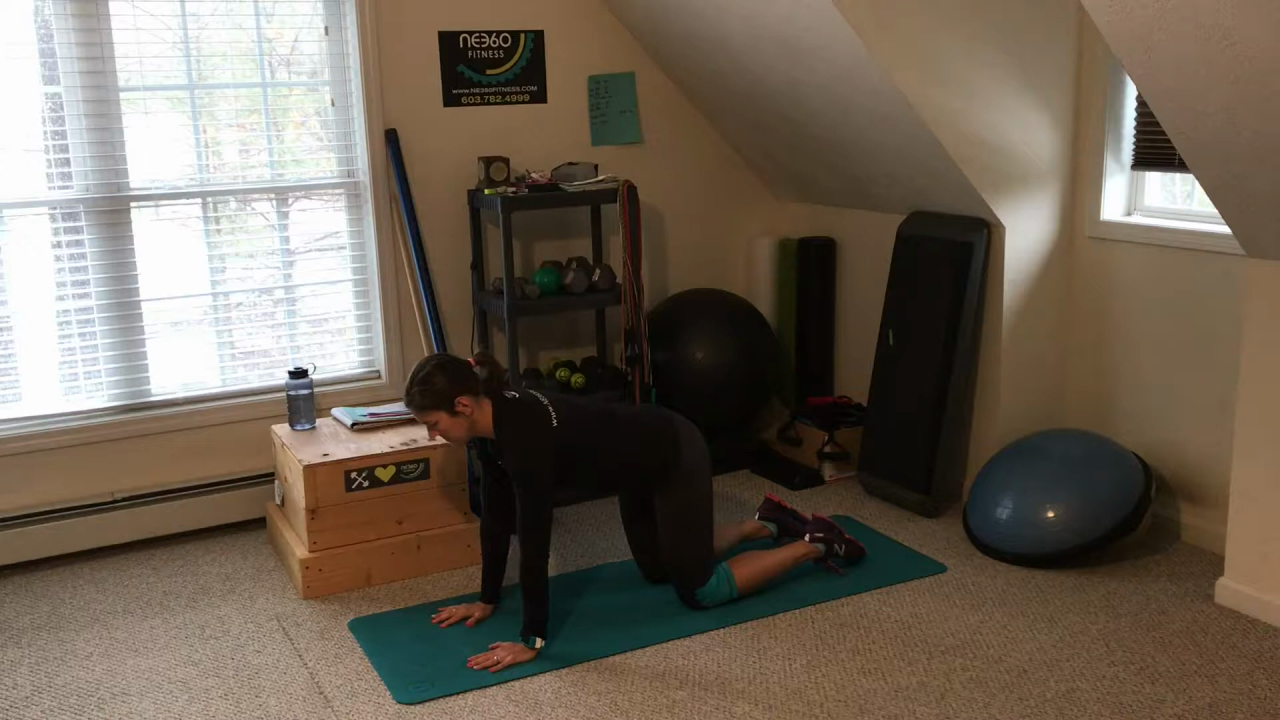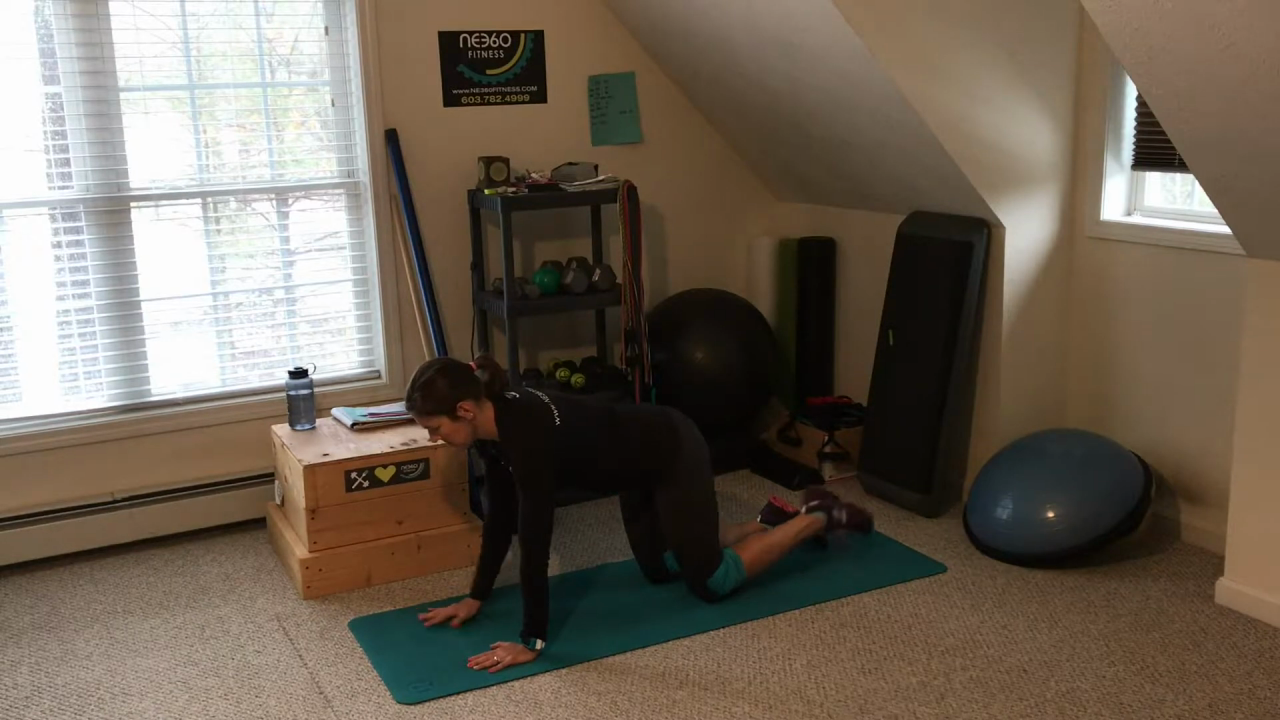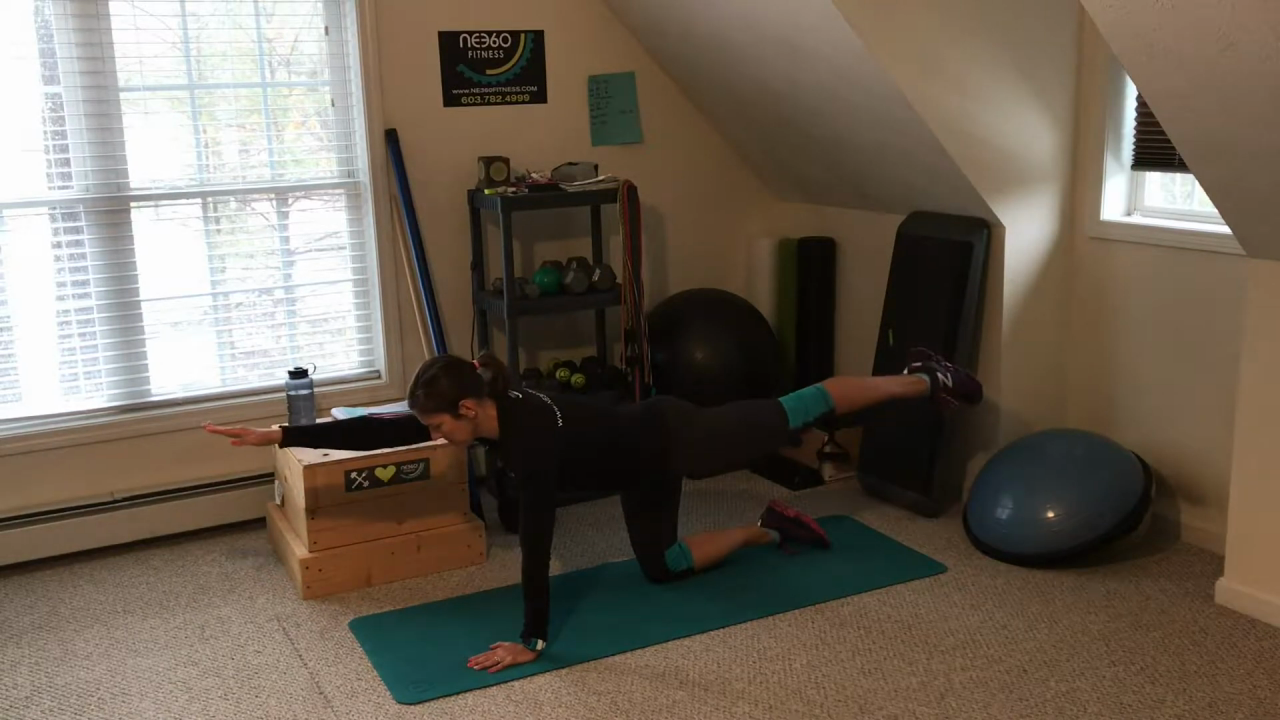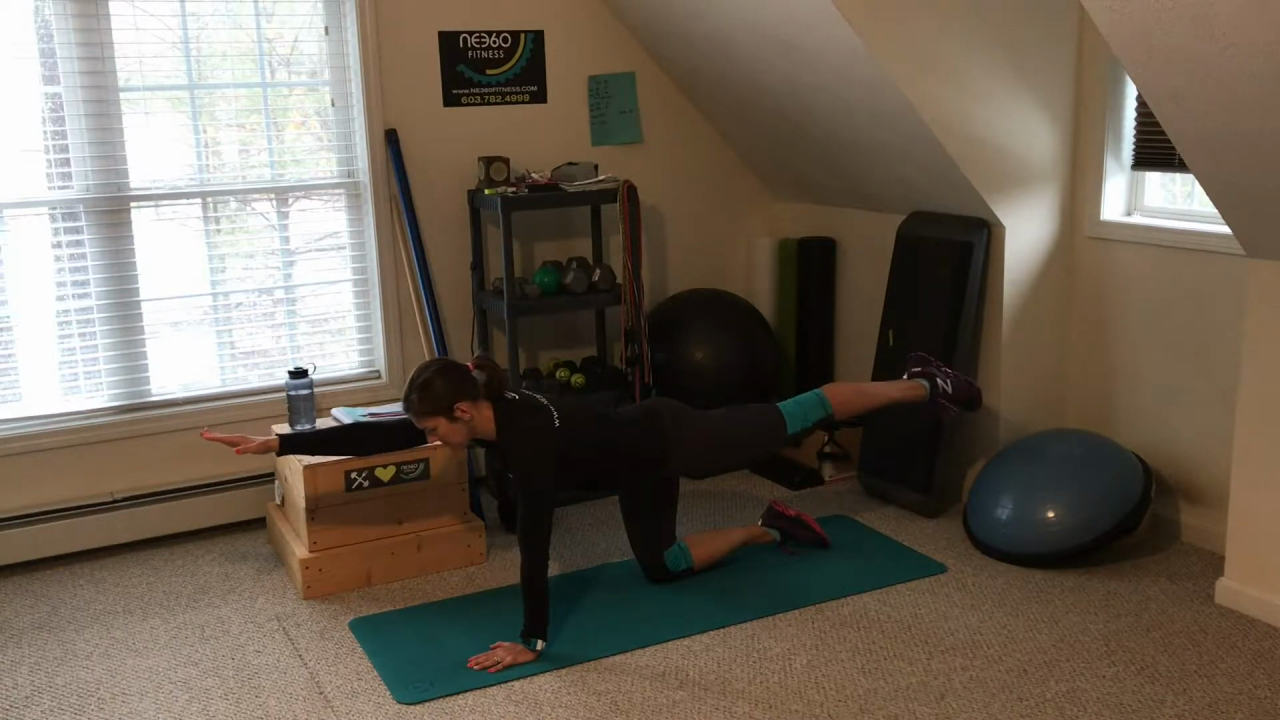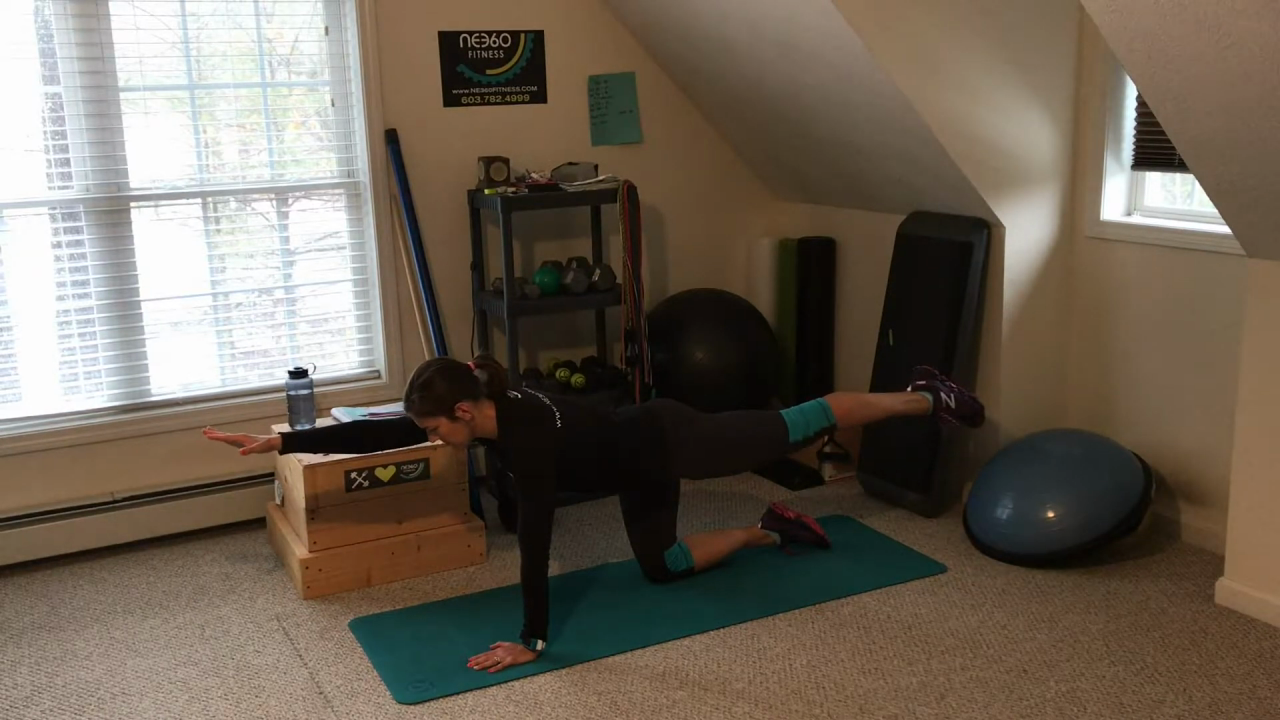
dt=1s
person 1, frame 1
left shoulder: (524, 431)
right shoulder: (495, 421)
left elbow: (533, 537)
right elbow: (497, 516)
left wrist: (532, 640)
right wrist: (486, 599)
left hip: (674, 456)
right hip: (640, 461)
left knee: (698, 590)
right knee: (658, 569)
left ankle: (815, 545)
right ankle: (765, 524)
person 1, frame 2
left shoulder: (525, 431)
right shoulder: (491, 426)
left elbow: (535, 539)
right elbow: (500, 518)
left wrist: (531, 641)
right wrist: (476, 598)
left hip: (672, 453)
right hip: (643, 459)
left knee: (711, 581)
right knee: (660, 568)
left ankle: (817, 518)
right ankle: (766, 521)
person 1, frame 3
left shoulder: (530, 432)
right shoulder: (476, 413)
left elbow: (536, 538)
right elbow: (379, 430)
left wrist: (533, 641)
right wrist: (278, 435)
left hip: (674, 442)
right hip: (645, 463)
left knee: (796, 412)
right knee: (661, 567)
left ankle: (923, 380)
right ankle: (768, 527)
person 1, frame 4
left shoulder: (526, 433)
right shoulder: (476, 415)
left elbow: (534, 537)
right elbow: (376, 436)
left wrist: (532, 640)
right wrist: (275, 442)
left hip: (671, 442)
right hip: (642, 465)
left knee: (795, 416)
right knee: (660, 566)
left ankle: (924, 386)
right ankle: (769, 527)
person 1, frame 5
left shoulder: (526, 433)
right shoulder: (475, 409)
left elbow: (535, 538)
right elbow: (380, 433)
left wrist: (532, 641)
right wrist: (278, 441)
left hip: (671, 443)
right hip: (642, 464)
left knee: (798, 426)
right knee: (661, 567)
left ankle: (924, 399)
right ankle: (768, 528)
